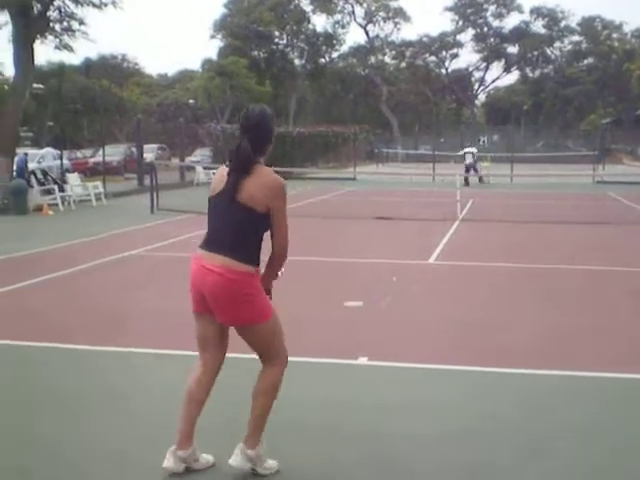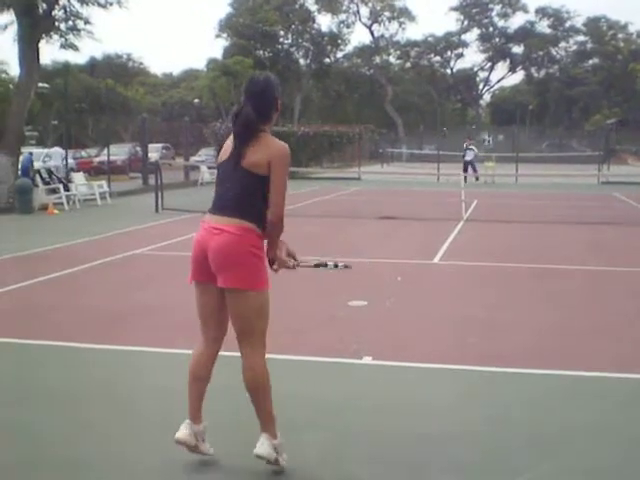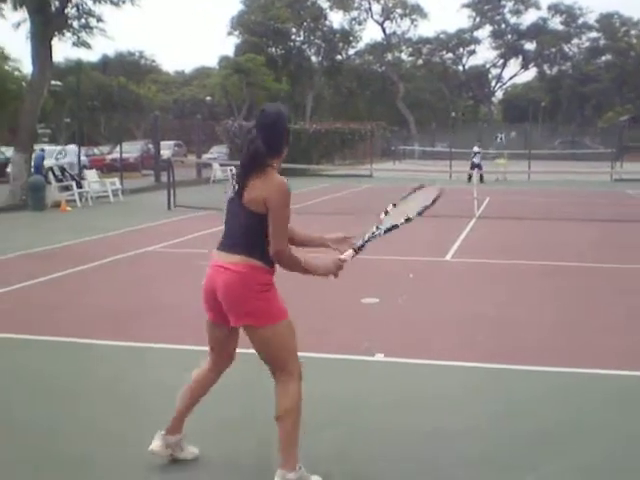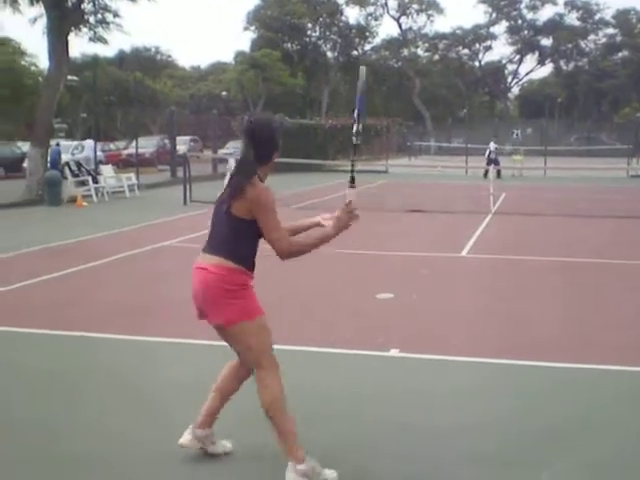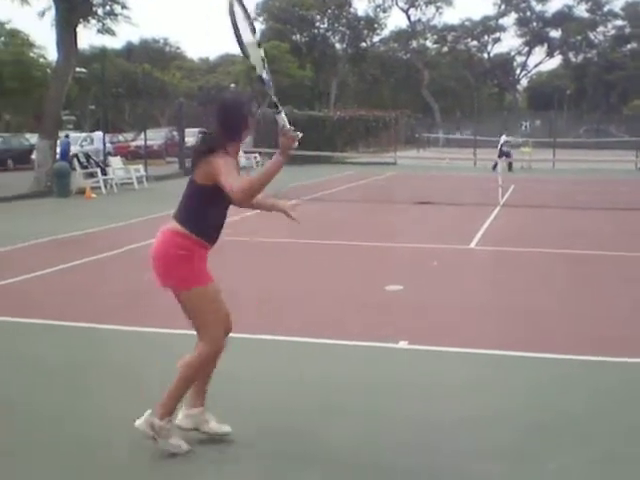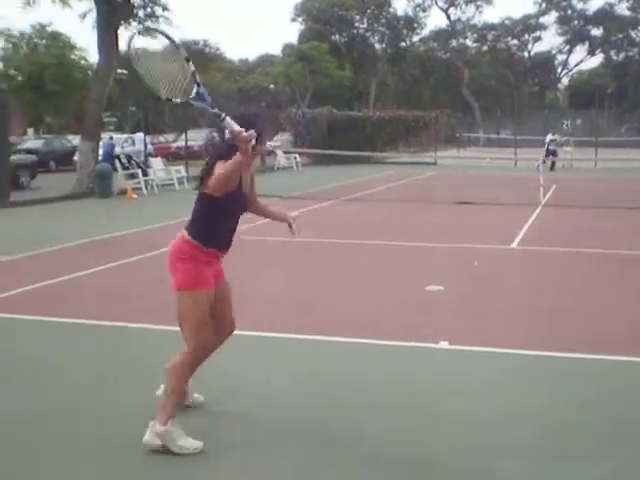
dt=0.2s
person 1, frame 1
left shoulder: (222, 173)
right shoulder: (272, 183)
right elbow: (280, 249)
right wrist: (266, 282)
left hip: (202, 271)
right hip: (235, 281)
left knee: (209, 363)
right knee: (276, 360)
left ankle: (181, 451)
right ankle: (249, 449)
person 1, frame 2
left shoulder: (231, 141)
right shoulder: (276, 149)
right elbow: (275, 215)
left wrist: (272, 245)
right wrist: (276, 252)
left hip: (207, 236)
right hip: (238, 244)
left knee: (210, 338)
right knee: (253, 347)
left ankle: (194, 424)
right ankle: (268, 437)
person 1, frame 3
left shoulder: (246, 176)
right shoulder: (277, 186)
right elbow: (279, 252)
left wrist: (327, 241)
right wrist: (320, 268)
left hip: (218, 277)
right hip: (247, 283)
left knee: (218, 360)
right knee: (289, 374)
left ankle: (169, 436)
person 1, frame 4
left shoulder: (240, 182)
right shoulder: (257, 191)
left elbow: (269, 231)
right elbow: (284, 249)
left wrist: (314, 223)
right wrist: (333, 230)
left hip: (208, 280)
right hip: (225, 284)
left knee: (247, 360)
right knee: (268, 371)
left ankle: (200, 432)
person 1, frame 5
left shoulder: (223, 155)
right shoulder: (219, 159)
left elbow: (239, 193)
right elbow: (240, 196)
left wrist: (275, 204)
right wrist: (280, 158)
left hip: (188, 250)
right hip: (179, 252)
left knee: (220, 328)
right knee: (213, 341)
left ankle: (194, 409)
right ankle: (157, 418)
person 1, frame 6
left shoulder: (245, 173)
right shoulder: (226, 168)
left elbow: (251, 203)
right elbow: (214, 190)
left wrist: (283, 216)
right wrist: (244, 157)
left hip: (210, 258)
right hip: (190, 256)
left knee: (224, 327)
right knee: (196, 344)
left ankle: (174, 385)
right ankle: (162, 426)
